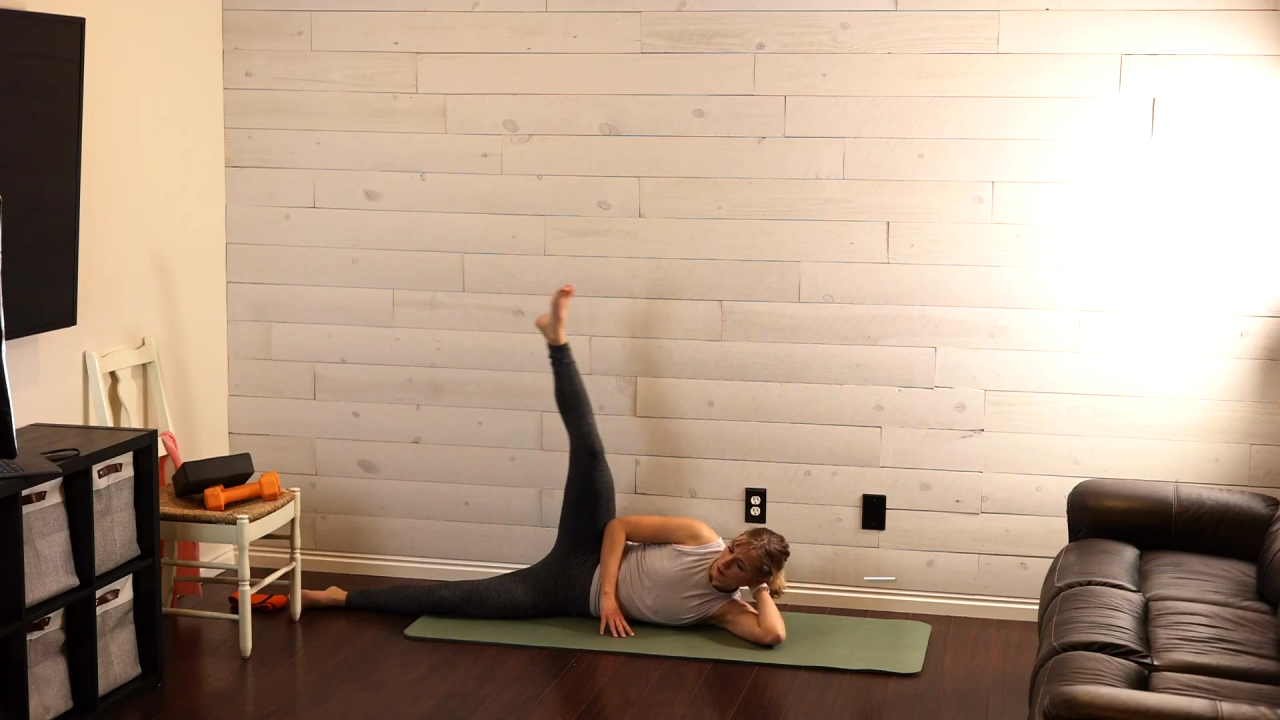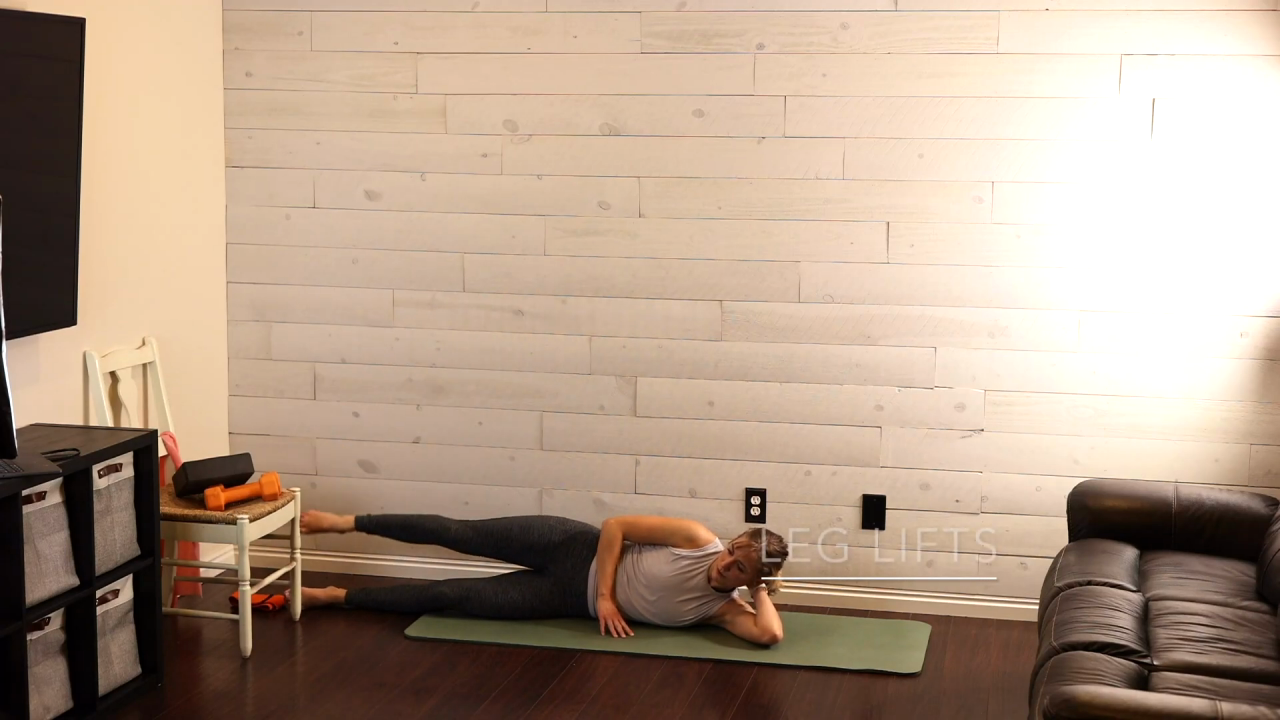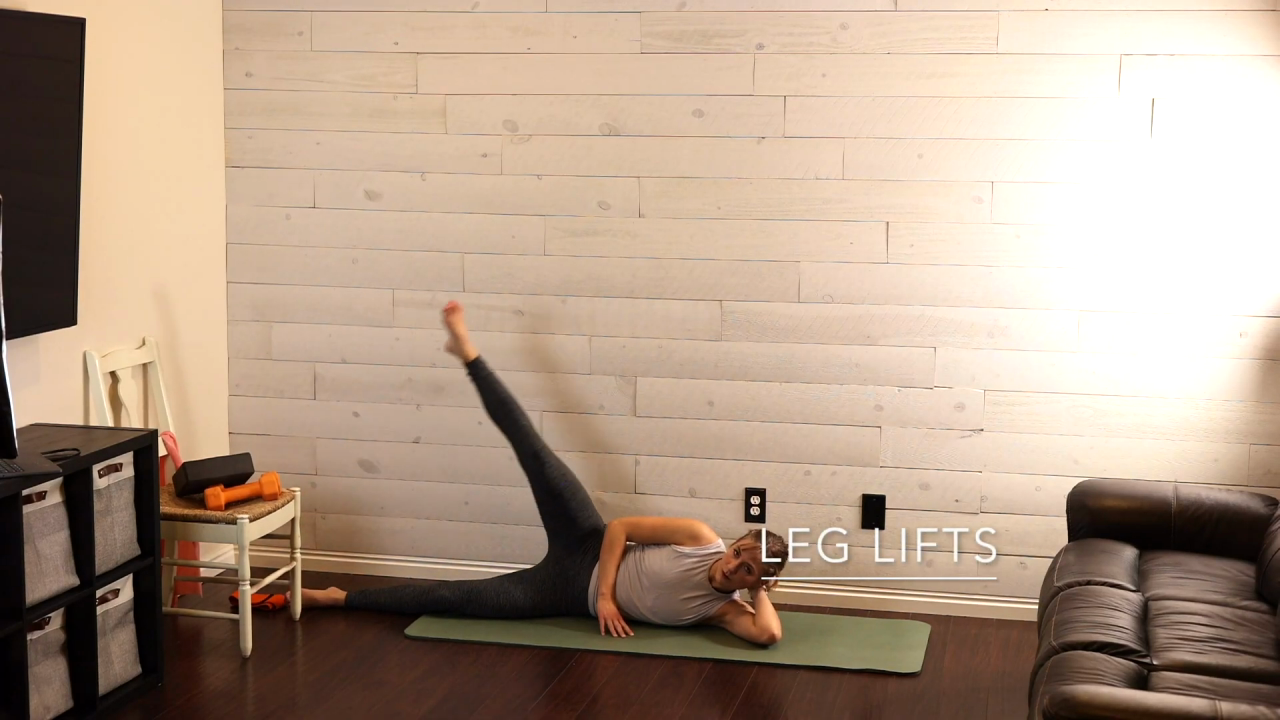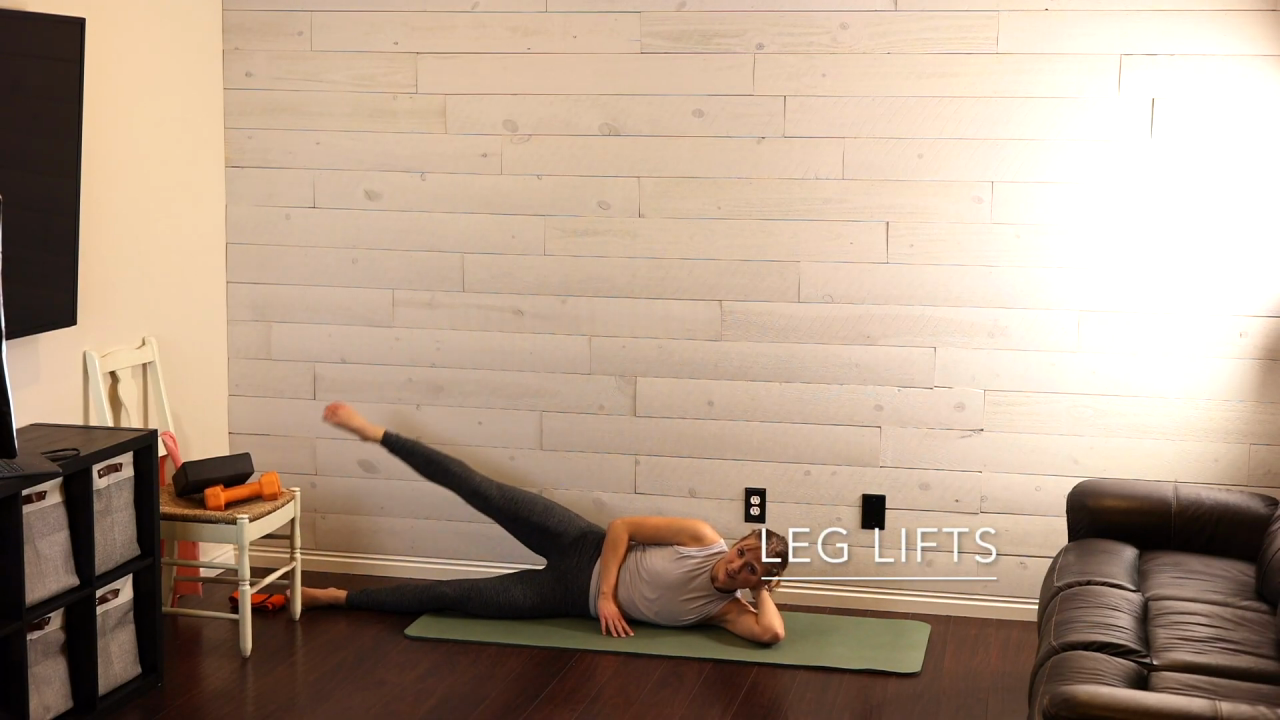
dt=1s
person 1, frame 1
left shoulder: (724, 607)
right shoulder: (699, 537)
left elbow: (772, 636)
right elbow: (620, 526)
left wrist: (763, 590)
right wrist: (609, 593)
left hip: (576, 597)
right hip: (588, 555)
left knee: (455, 599)
right knee: (589, 447)
left ankle: (340, 599)
right ankle: (557, 339)
person 1, frame 2
left shoulder: (726, 610)
right shoulder: (699, 540)
left elbow: (771, 635)
right elbow: (615, 526)
left wrist: (761, 590)
right wrist: (606, 593)
left hip: (575, 600)
right hip: (576, 551)
left knee: (451, 596)
right knee: (461, 534)
left ankle: (336, 597)
right ankle: (347, 522)
person 1, frame 3
left shoulder: (723, 608)
right shoulder: (701, 537)
left elbow: (770, 633)
right elbow: (618, 527)
left wrist: (758, 589)
right wrist: (604, 593)
left hip: (575, 593)
right hip: (586, 547)
left knee: (455, 597)
right knee: (533, 448)
left ankle: (337, 597)
right ankle: (468, 352)
person 1, frame 4
left shoulder: (728, 609)
right shoulder: (705, 539)
left elbow: (773, 631)
right elbow: (622, 527)
left wrist: (764, 589)
right wrist: (607, 592)
left hip: (577, 600)
right hip: (584, 553)
left knee: (448, 596)
right knee: (483, 493)
left ankle: (334, 597)
right ankle: (376, 433)
